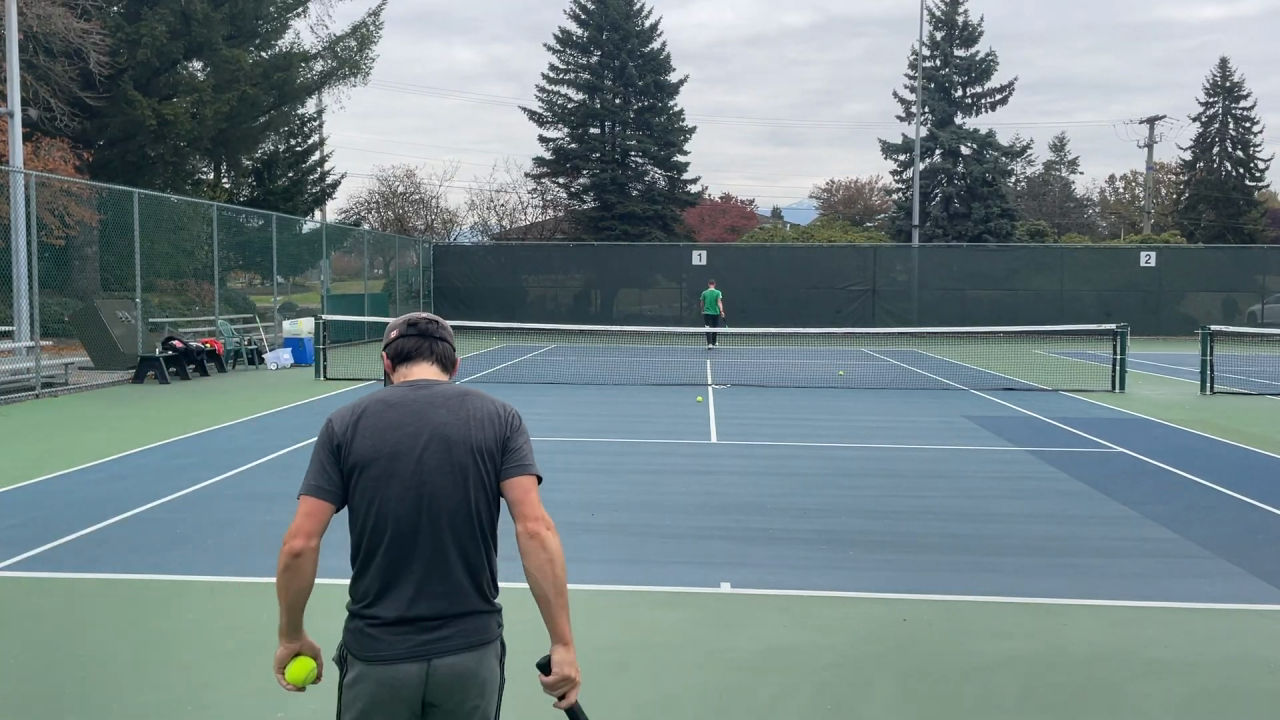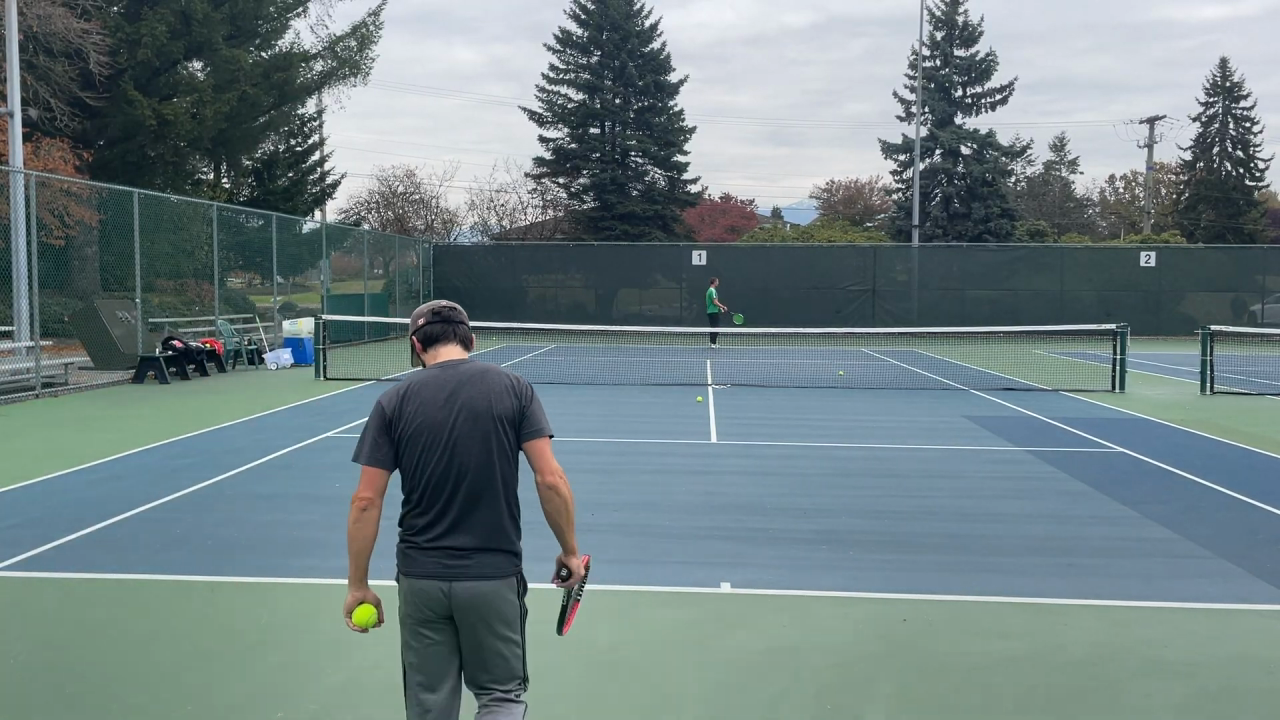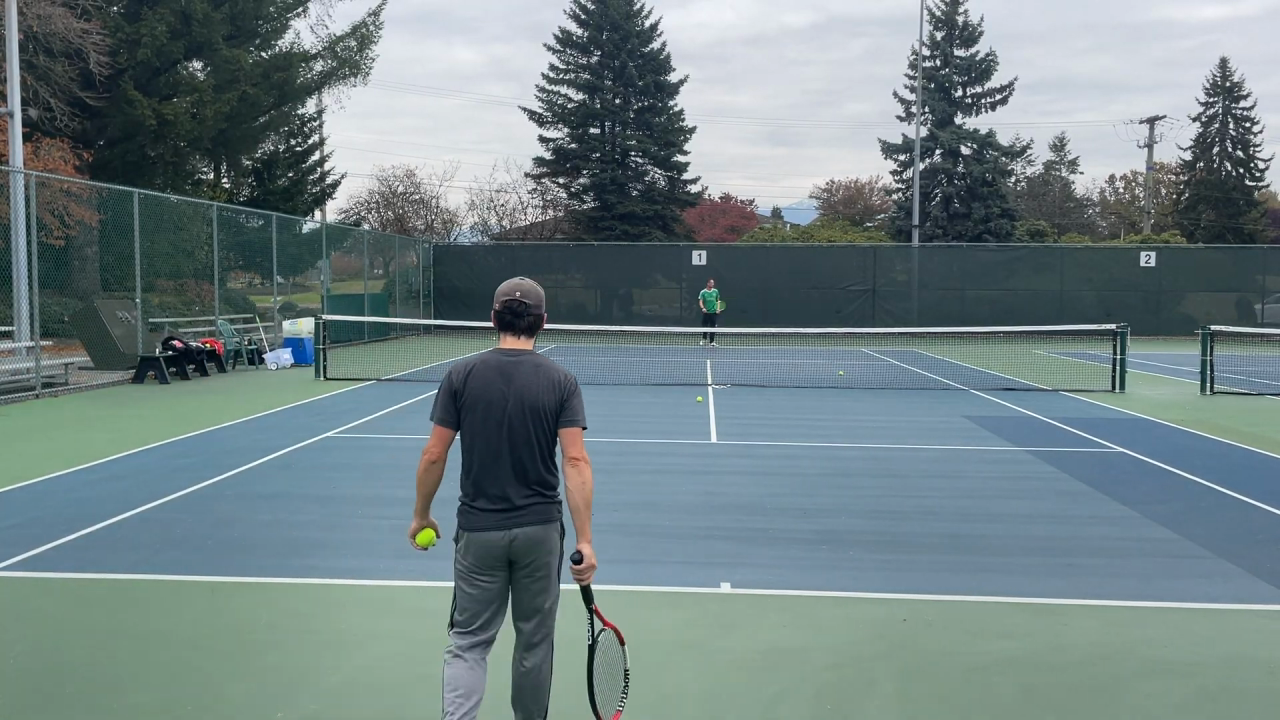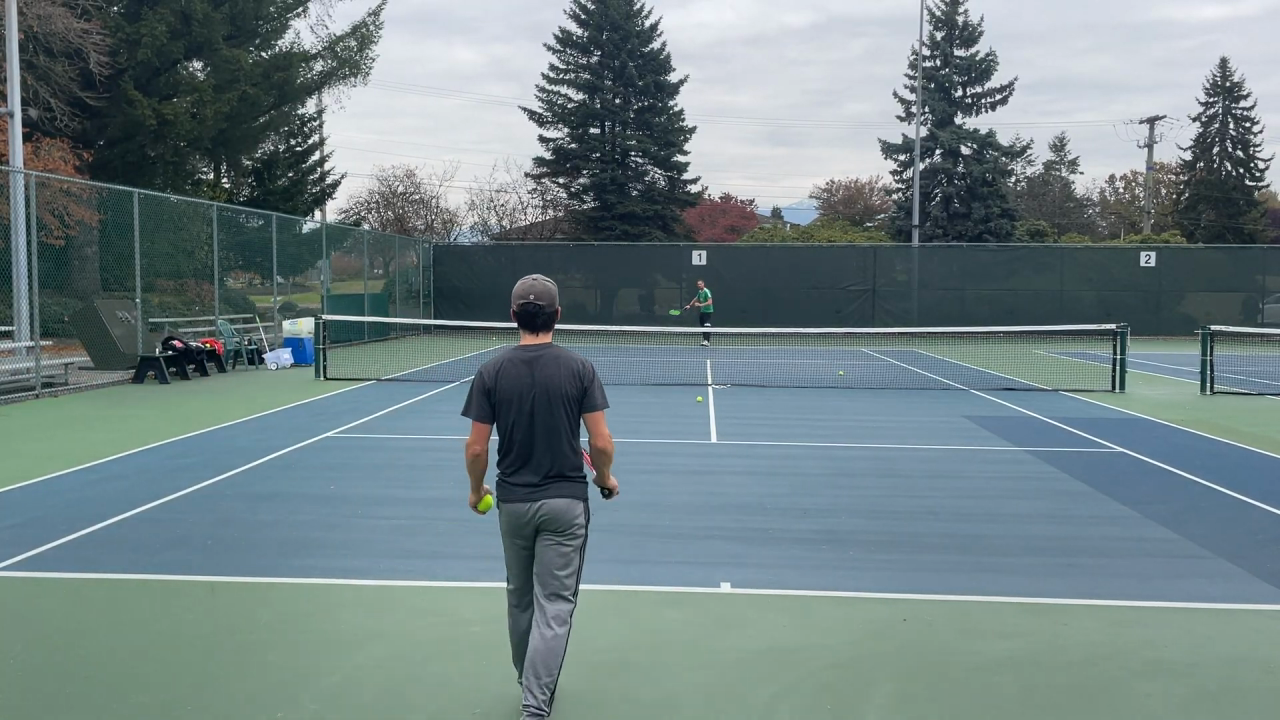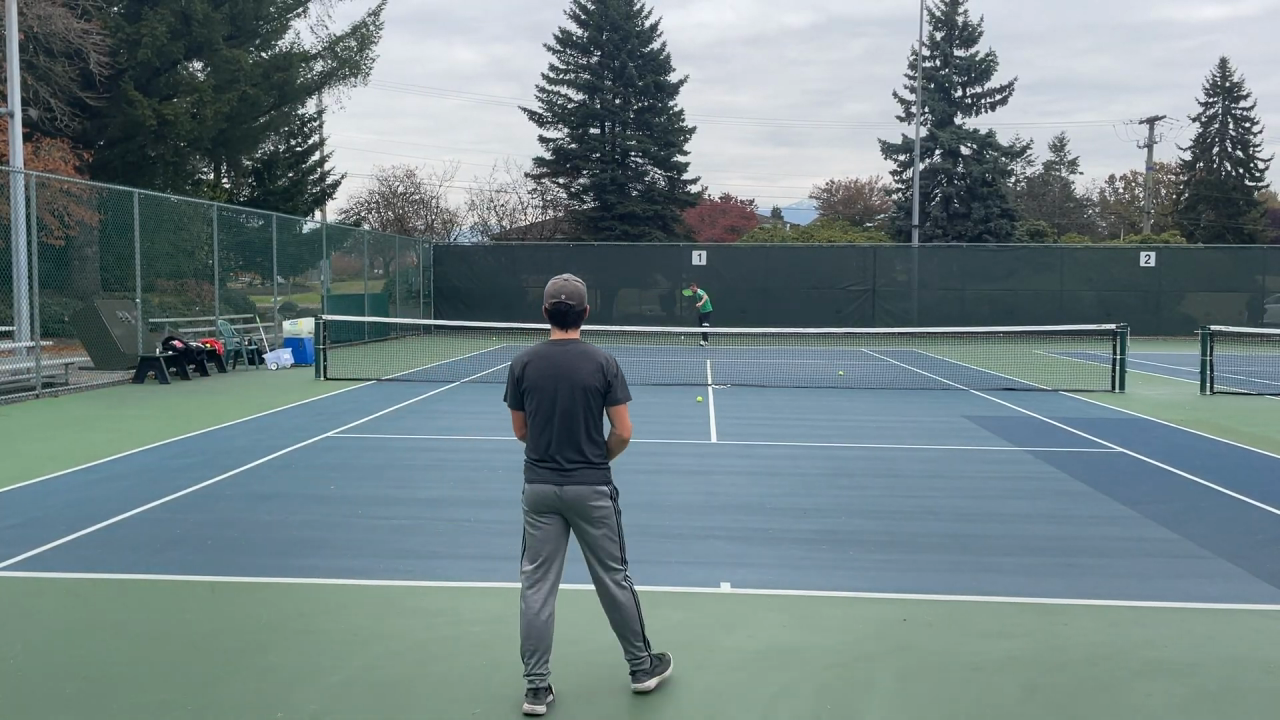
dt=0.5s
person 1, frame 1
left shoulder: (346, 423)
right shoulder: (497, 417)
left elbow: (299, 545)
right elbow: (534, 529)
left wrist: (290, 634)
right wrist: (561, 640)
left hip: (375, 651)
right hip: (470, 650)
person 1, frame 2
left shoulder: (394, 400)
right shoulder: (514, 388)
left elbow: (366, 501)
right elbow: (551, 480)
left wrist: (357, 583)
right wrist: (570, 550)
left hip: (421, 578)
right hip: (494, 576)
person 1, frame 3
left shoulder: (461, 375)
right shoulder: (560, 380)
left elbow: (433, 456)
right elbow: (576, 461)
left wrist: (421, 514)
right wrist: (584, 539)
left hip: (478, 529)
right hip: (539, 529)
left knee: (468, 640)
right knee: (534, 637)
person 1, frame 4
left shoulder: (492, 371)
right shoulder: (579, 368)
left elbow: (476, 447)
right elbow: (601, 441)
left wrist: (476, 488)
right wrist: (606, 478)
left hip: (514, 503)
right hip: (566, 502)
left knee: (521, 599)
right knee: (555, 608)
person 1, frame 5
left shoulder: (522, 363)
right shoulder: (603, 363)
left elbow: (520, 430)
right elbow: (623, 433)
left hip: (539, 487)
right hip: (591, 486)
left knee: (536, 586)
right knee: (613, 578)
right ankle: (641, 666)
